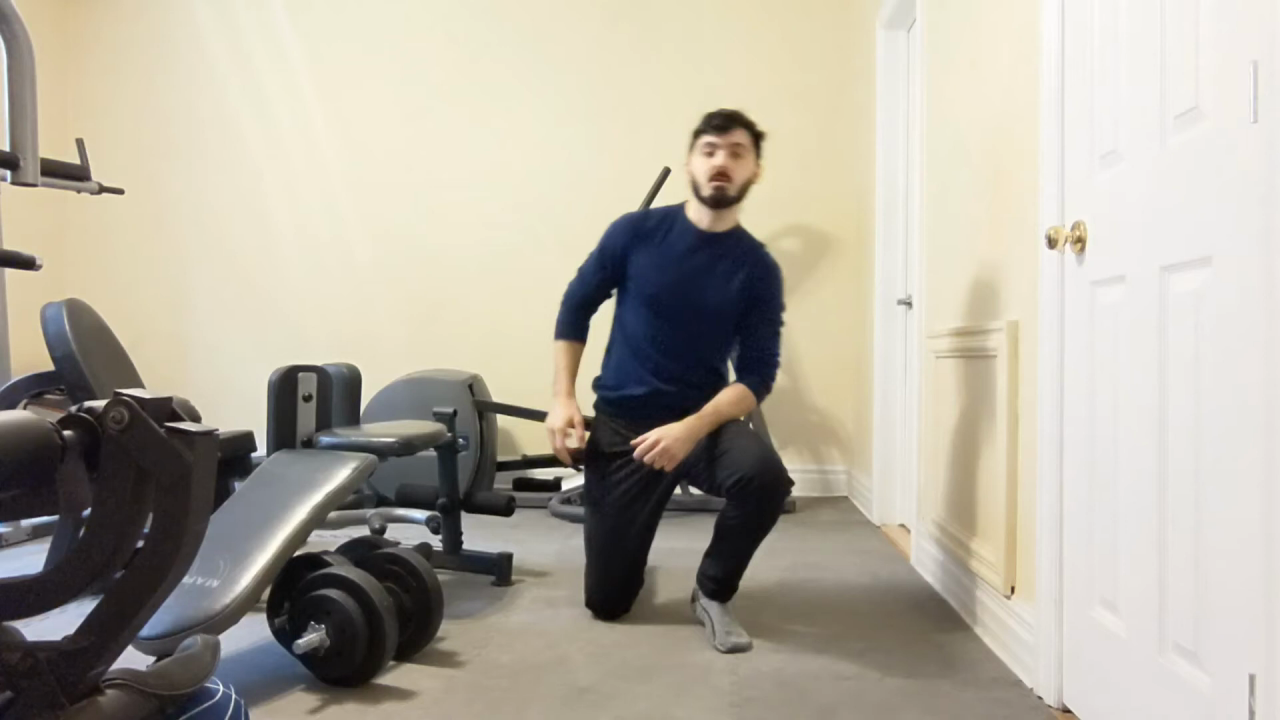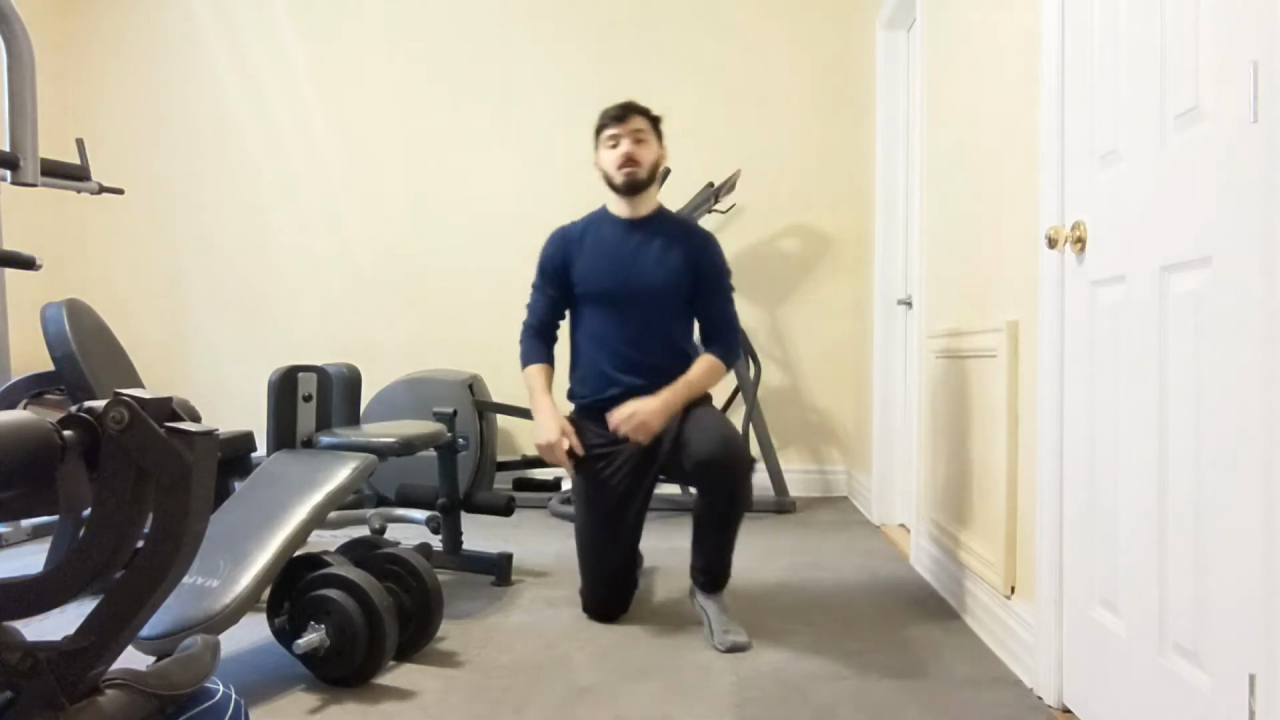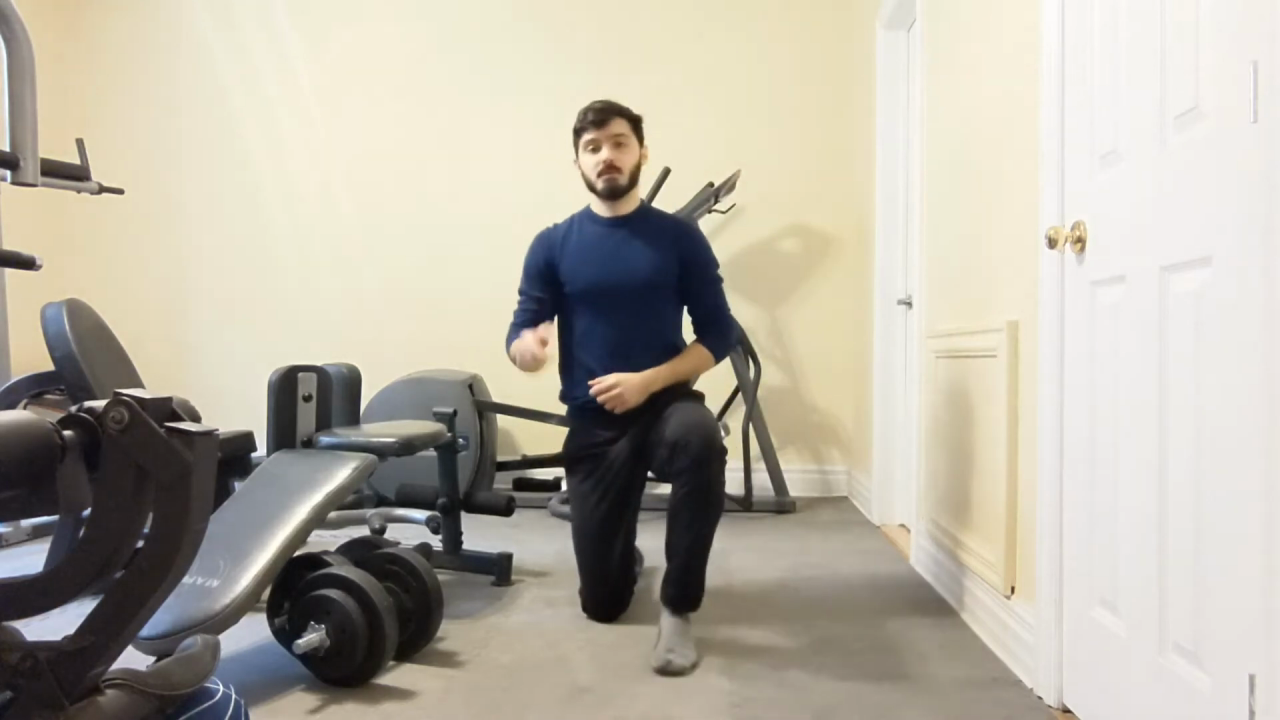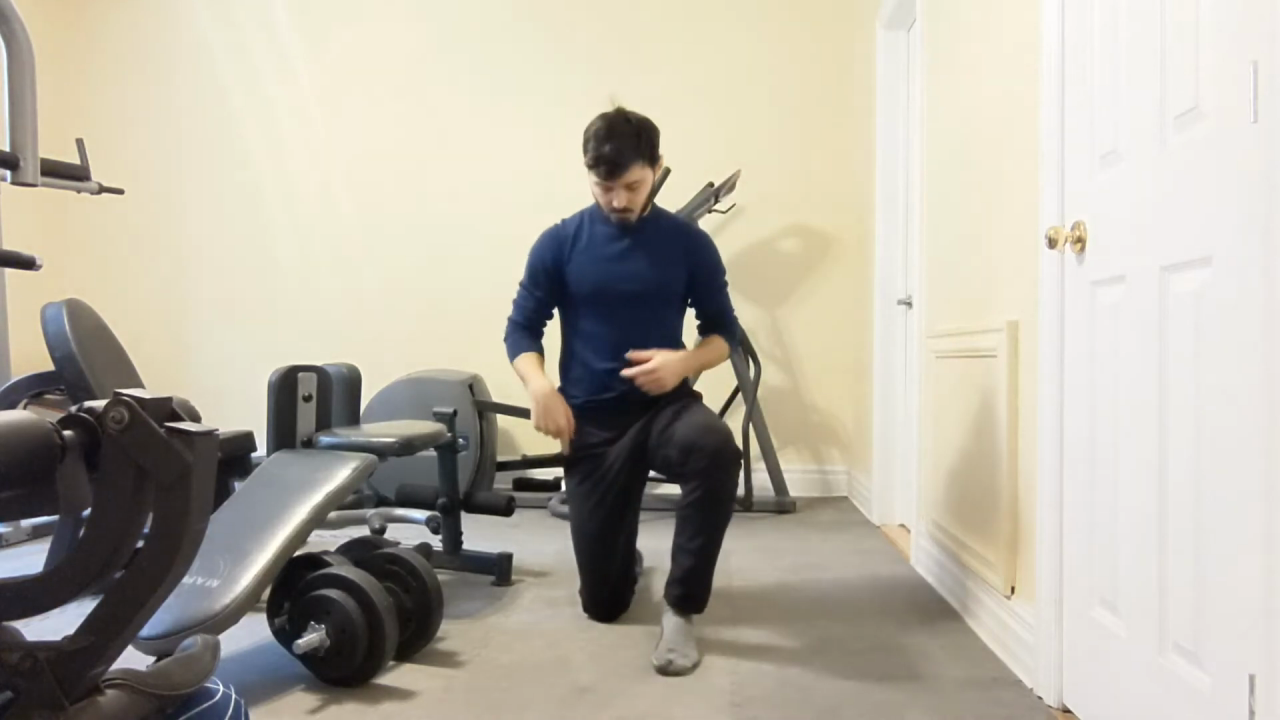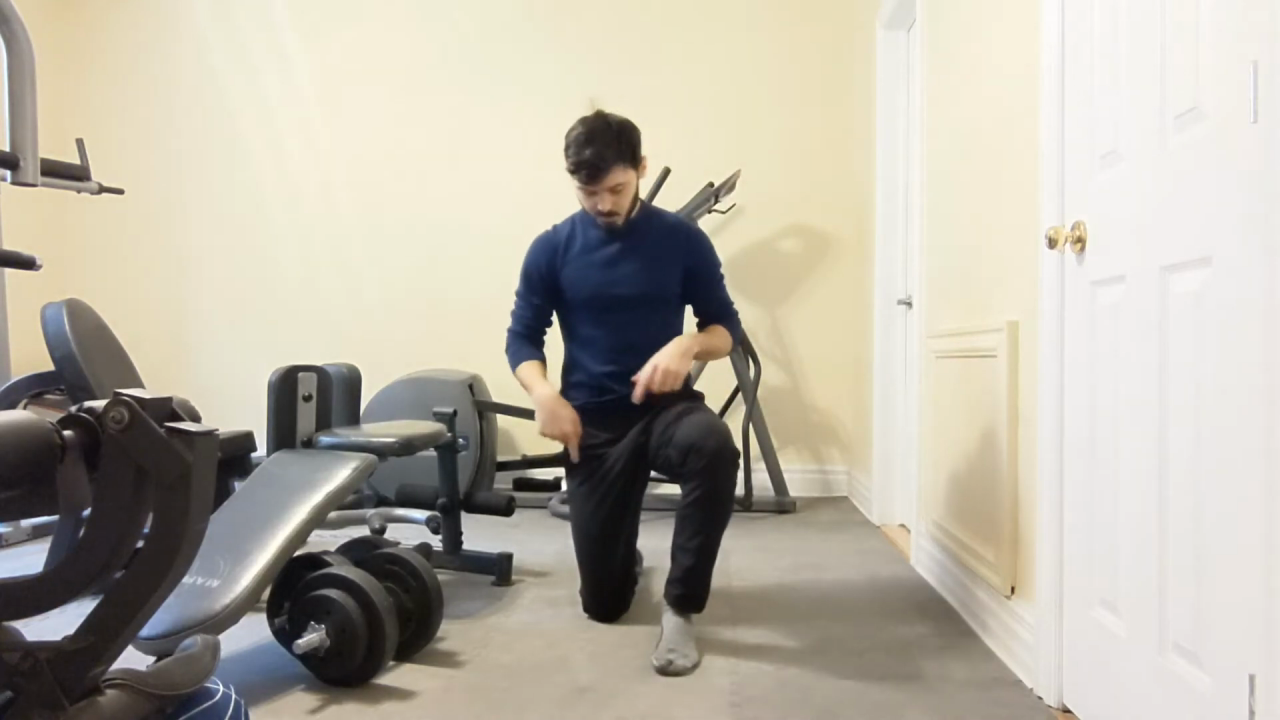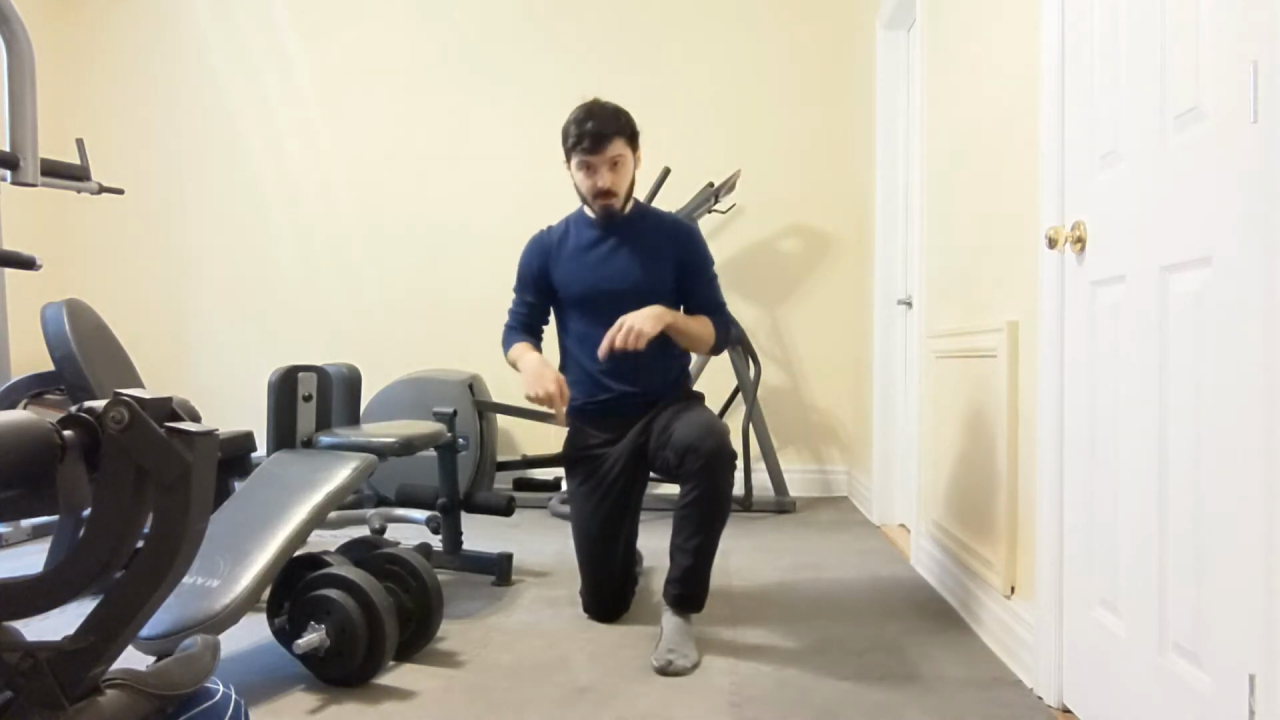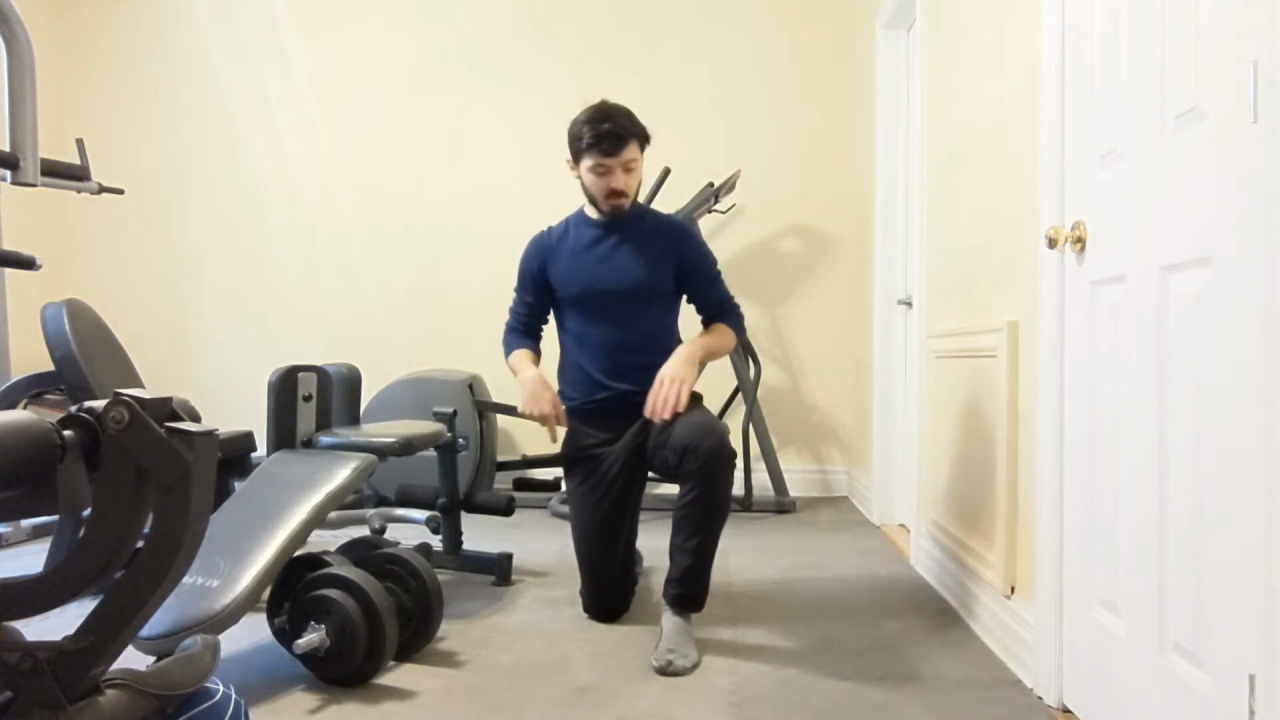
dt=0.4s
person 1, frame 1
left shoulder: (757, 269)
right shoulder: (634, 233)
left elbow: (757, 375)
right elbow: (574, 310)
left wrist: (691, 430)
right wrist: (562, 398)
left hip: (702, 418)
right hip: (620, 422)
left knee: (765, 475)
right knee: (607, 600)
left ankle: (712, 594)
right ankle: (630, 550)
person 1, frame 2
left shoulder: (694, 244)
right shoulder: (567, 244)
left elbow: (724, 344)
right elbow: (536, 335)
left wrist: (665, 403)
right wrist: (544, 411)
left hip: (675, 408)
right hip: (599, 427)
left knee: (725, 453)
right knee: (603, 603)
left ankle: (708, 590)
right ankle: (627, 557)
person 1, frame 3
left shoulder: (680, 238)
right shoulder: (553, 245)
left elbow: (718, 335)
right elbow: (521, 333)
left wrist: (648, 381)
right wrist: (528, 344)
left hip: (664, 400)
right hip: (593, 422)
left knee: (700, 443)
right knee: (601, 603)
left ankle: (677, 610)
right ankle: (628, 556)
person 1, frame 4
left shoulder: (688, 242)
right shoulder: (558, 243)
left elbow: (724, 331)
right elbow: (521, 328)
left wrist: (686, 361)
right wrist: (538, 386)
left hip: (666, 406)
right hip: (591, 421)
left knee: (716, 447)
right knee: (602, 602)
left ankle: (680, 609)
right ankle: (626, 558)
person 1, frame 5
left shoulder: (682, 239)
right shoulder: (551, 250)
left elbow: (726, 325)
right elbow: (522, 337)
left wrist: (687, 346)
right wrist: (544, 394)
left hip: (667, 406)
right hip: (594, 423)
left knee: (714, 446)
right knee: (603, 601)
left ankle: (680, 609)
right ankle: (626, 557)
person 1, frame 6
left shoulder: (676, 236)
right shoulder: (547, 248)
left elbow: (718, 332)
right elbow: (518, 328)
left wrist: (660, 316)
right wrist: (534, 362)
left hip: (667, 406)
right hip: (593, 425)
left knee: (711, 446)
right knee: (602, 603)
left ankle: (680, 609)
right ankle: (627, 557)
person 1, frame 7
left shoulder: (675, 237)
right shoulder: (548, 249)
left elbow: (729, 321)
right elbow: (519, 330)
left wrist: (689, 356)
right wrist: (528, 374)
left hip: (662, 407)
right hip: (590, 425)
left knee: (711, 447)
right knee: (602, 603)
left ankle: (678, 610)
right ankle: (626, 558)
